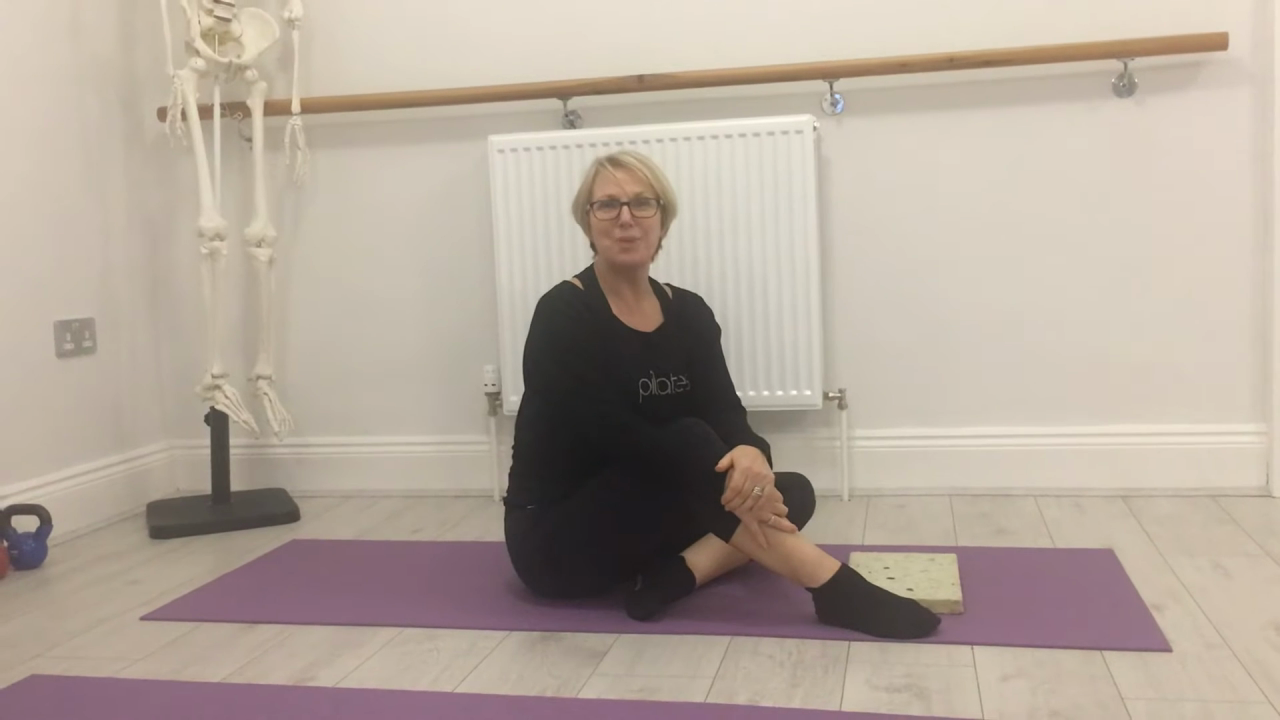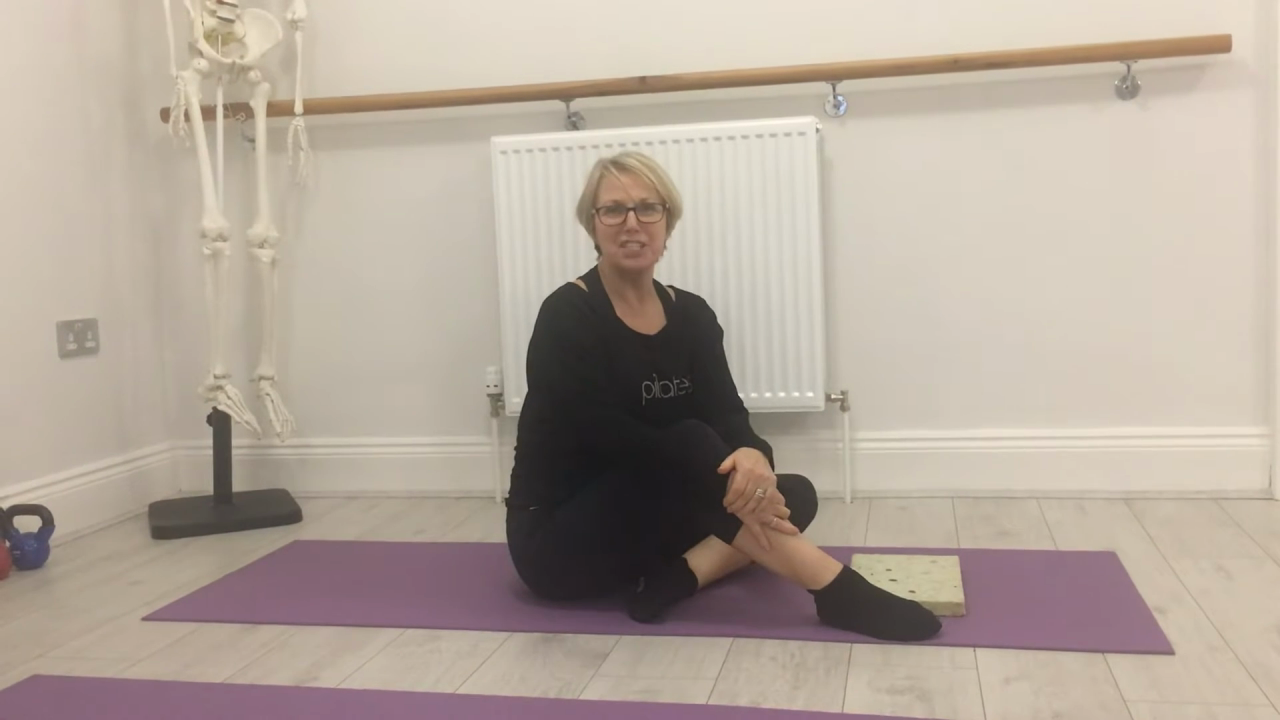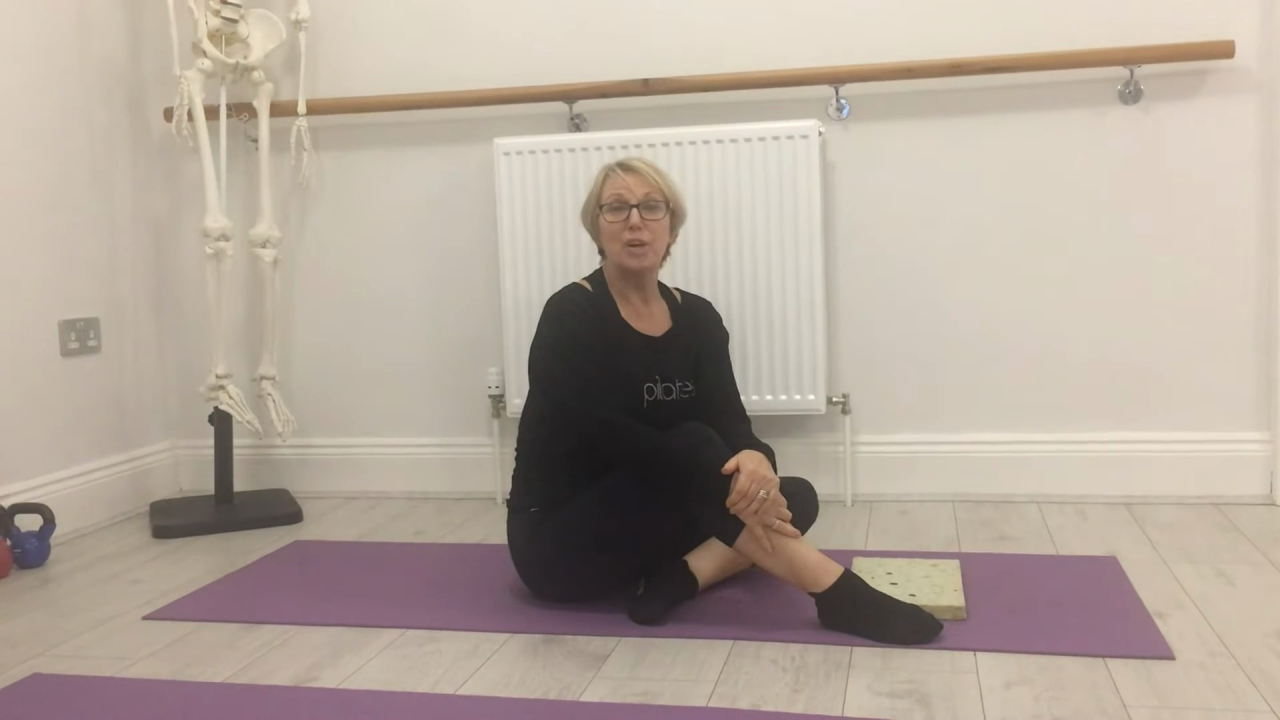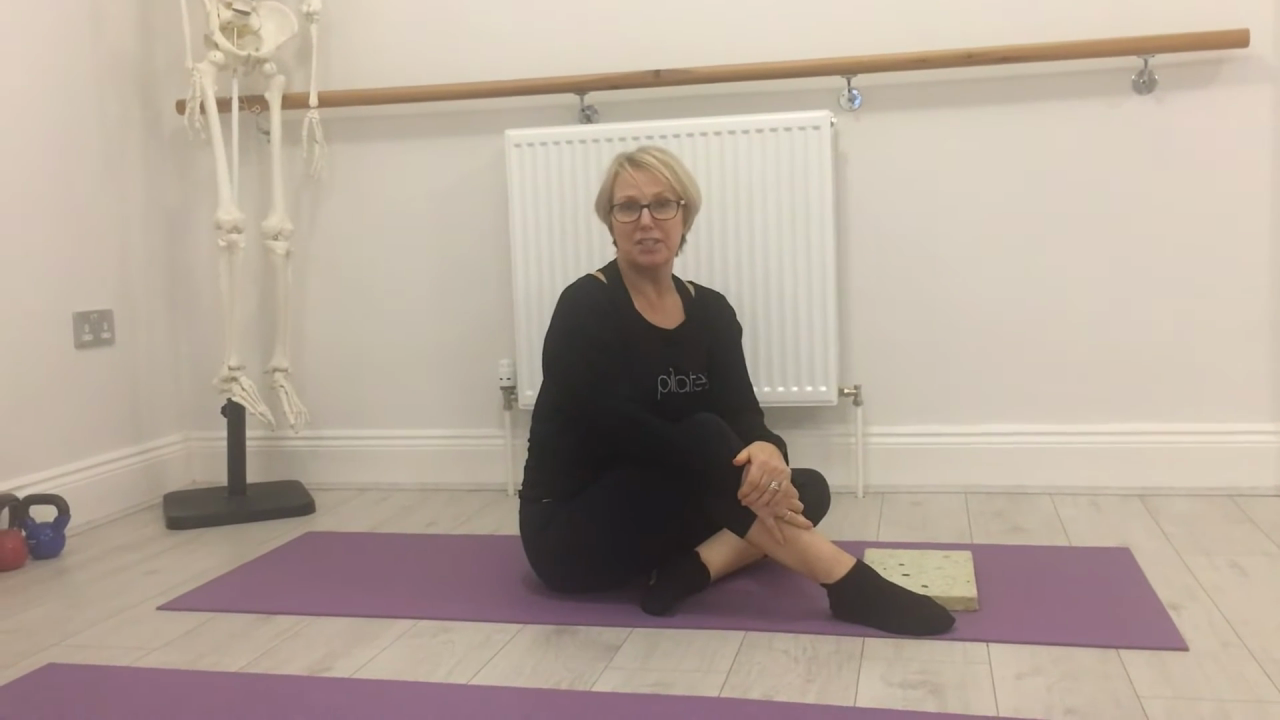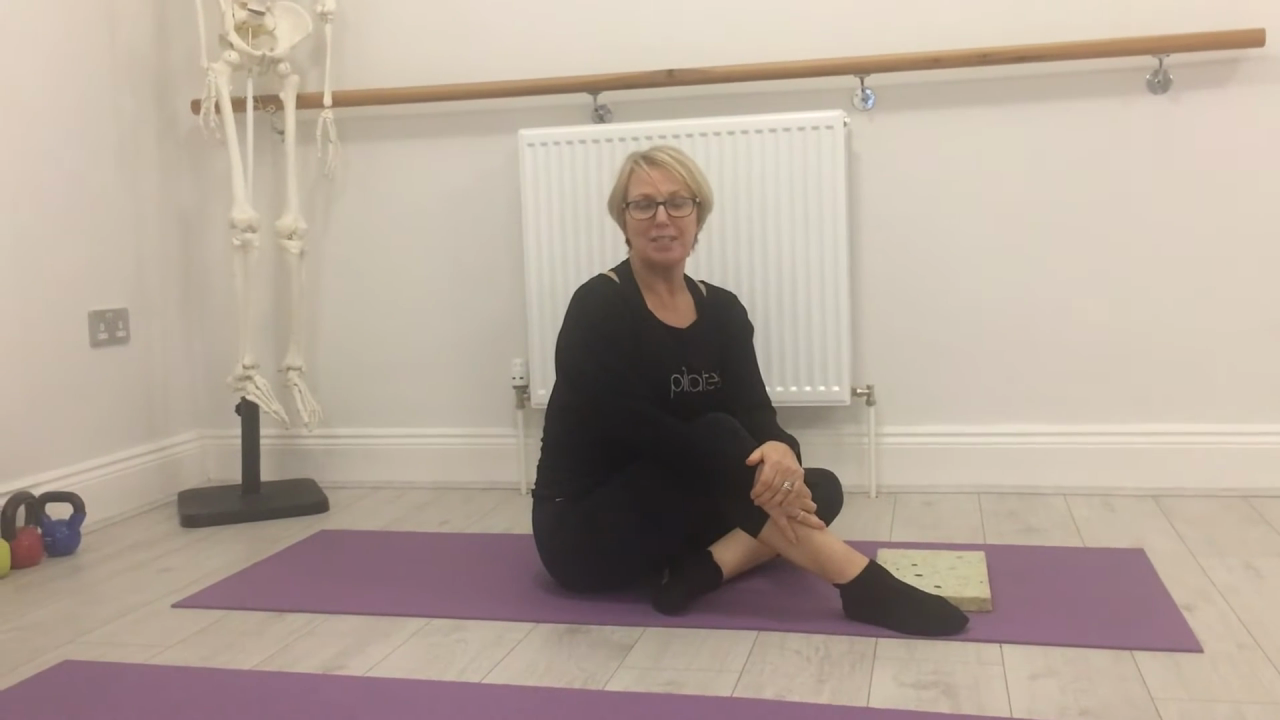
dt=1s
person 1, frame 1
left shoulder: (688, 312)
right shoulder: (562, 316)
left elbow: (723, 410)
right elbow: (611, 434)
left wrist: (749, 453)
right wrist: (726, 480)
left hip: (643, 515)
right hip: (554, 538)
left knee: (790, 493)
right knee: (690, 440)
right ankle: (834, 588)
person 1, frame 2
left shoulder: (691, 315)
right shoulder: (567, 317)
left elbow: (726, 413)
right elbow: (610, 436)
left wrist: (752, 455)
right wrist: (727, 483)
left hip: (646, 517)
right hip: (556, 538)
left knee: (793, 496)
right knee: (691, 443)
right ankle: (836, 590)
person 1, frame 3
left shoulder: (697, 317)
right shoulder: (571, 316)
left elbow: (727, 418)
right elbow: (612, 436)
left wrist: (754, 458)
right wrist: (727, 486)
left hip: (648, 518)
right hip: (556, 540)
left knee: (794, 498)
right knee: (692, 443)
right ankle: (836, 593)
person 1, frame 4
left shoulder: (710, 311)
right shoulder: (585, 310)
left elbow: (741, 413)
right elbow: (623, 429)
left wrist: (766, 450)
right wrist: (740, 478)
left hip: (659, 511)
right hip: (568, 531)
left knee: (806, 489)
right knee: (704, 436)
right ankle: (847, 583)
person 1, frame 5
left shoulder: (722, 310)
right shoulder: (598, 308)
left elbow: (754, 413)
right elbow: (637, 427)
left wrist: (779, 450)
right wrist: (751, 477)
left hip: (671, 511)
right hip: (581, 530)
left knee: (817, 490)
right knee: (717, 435)
right ankle: (860, 584)
